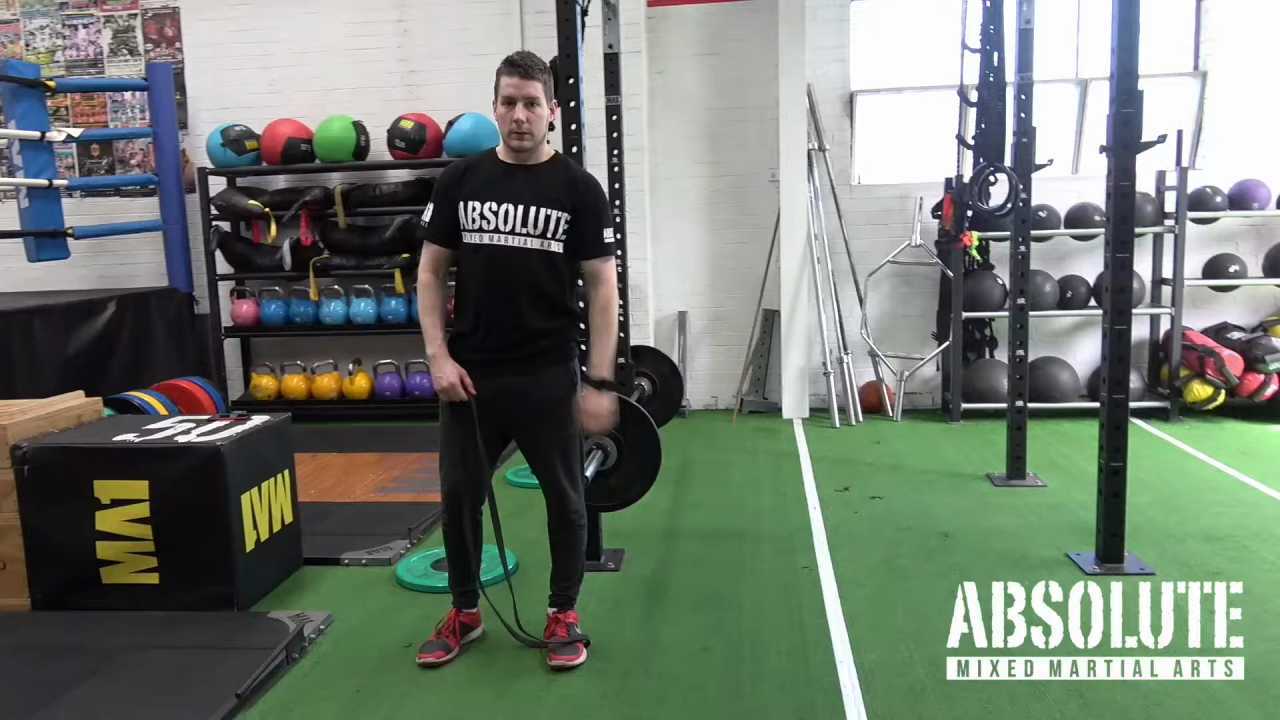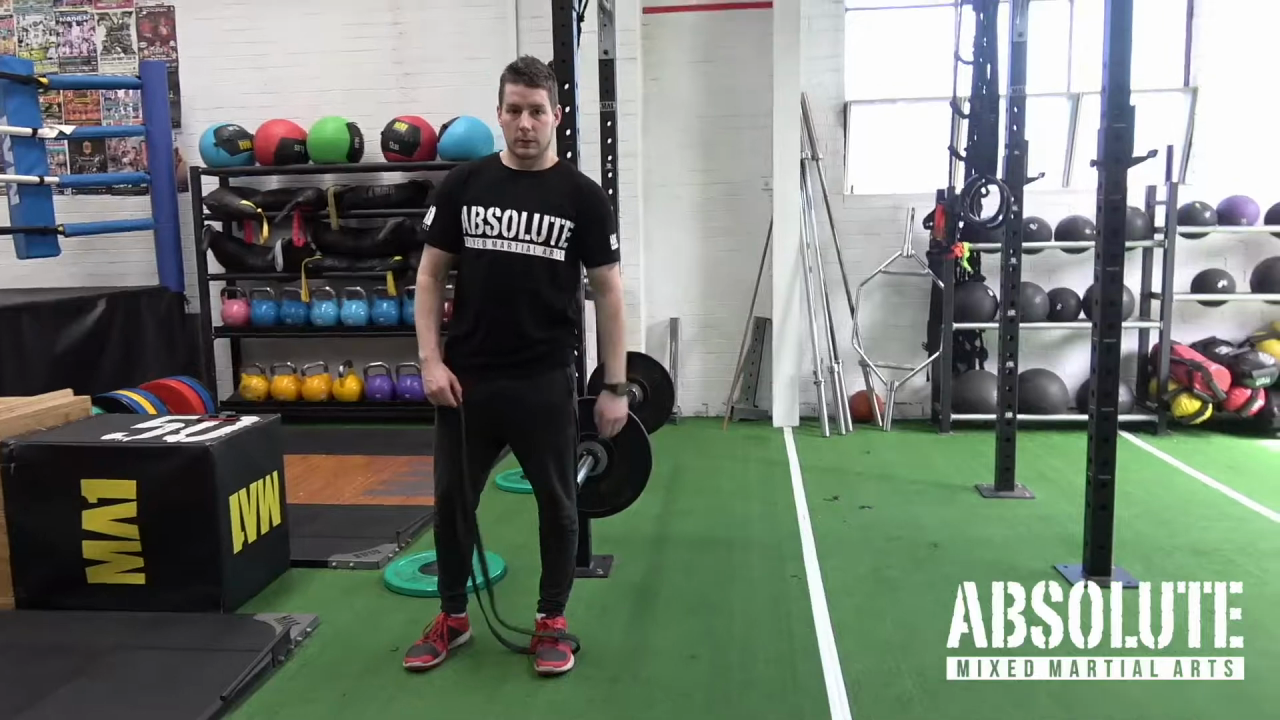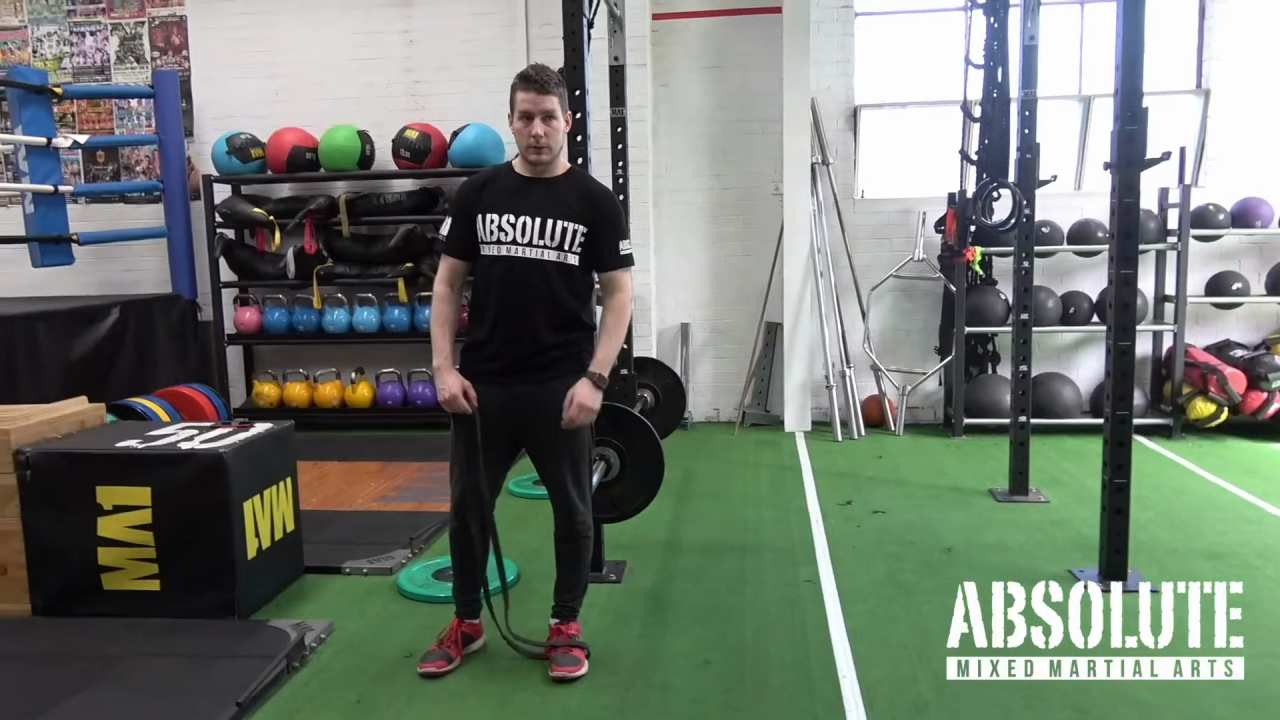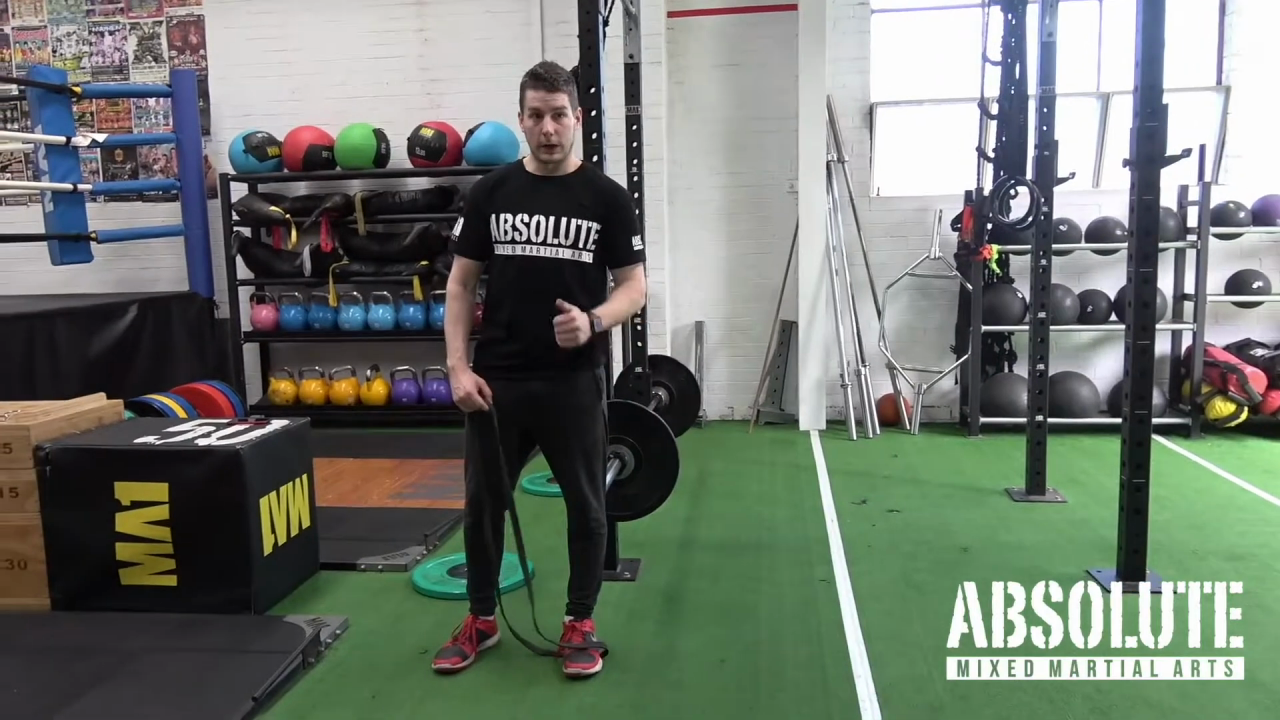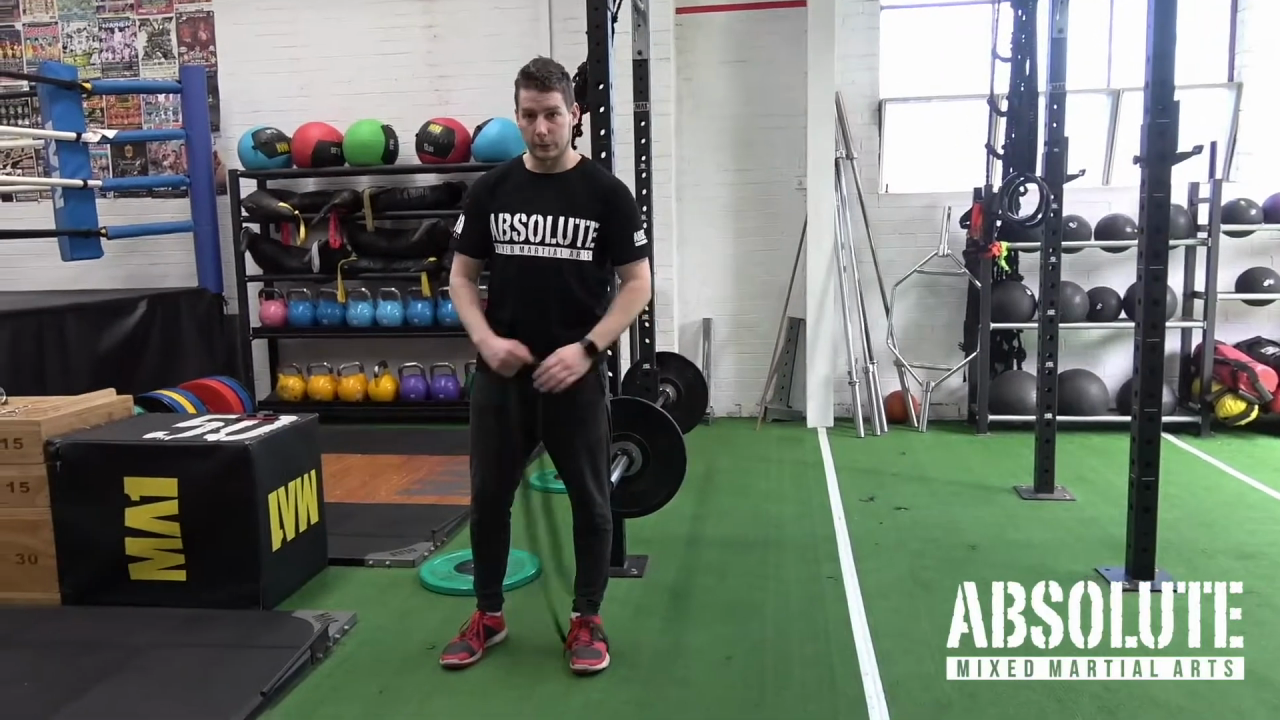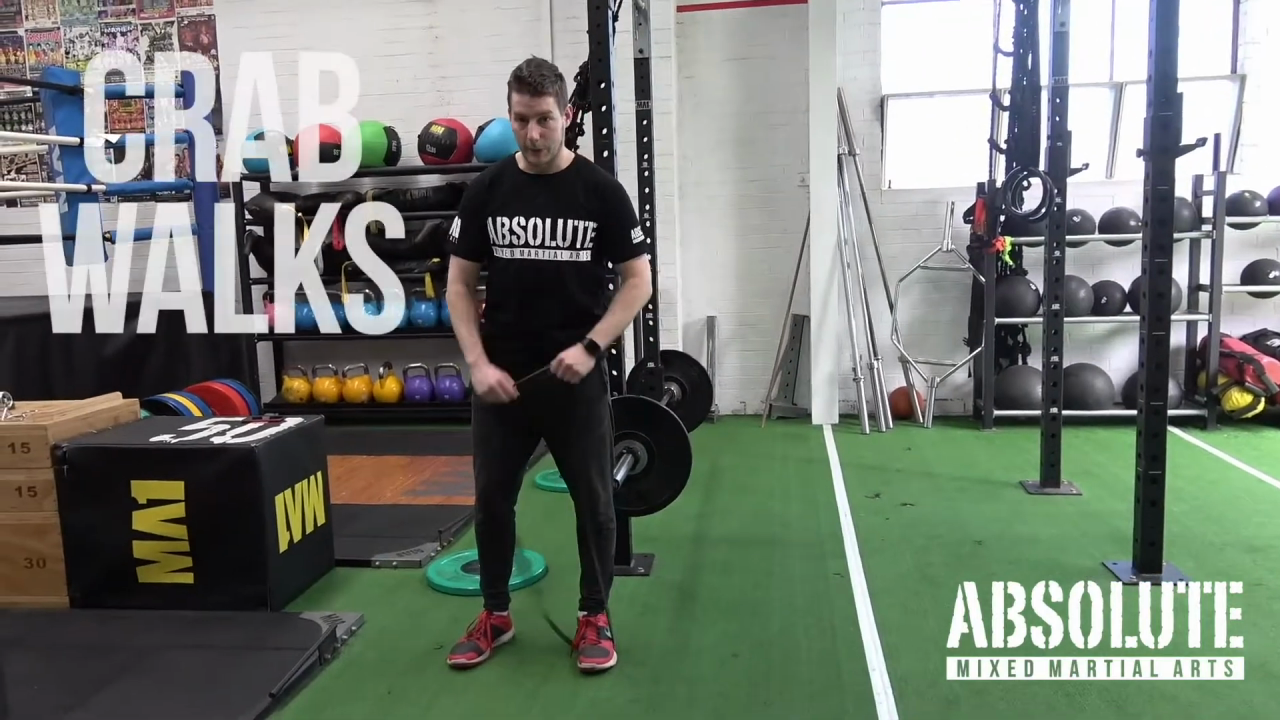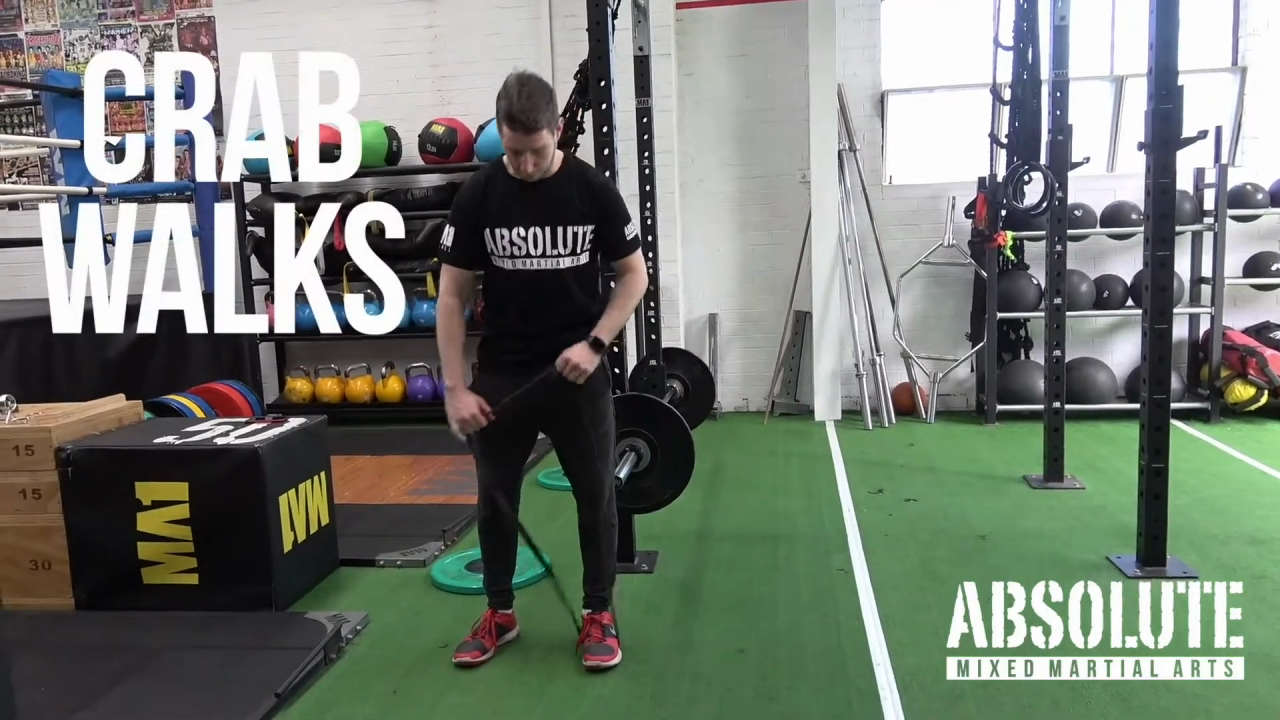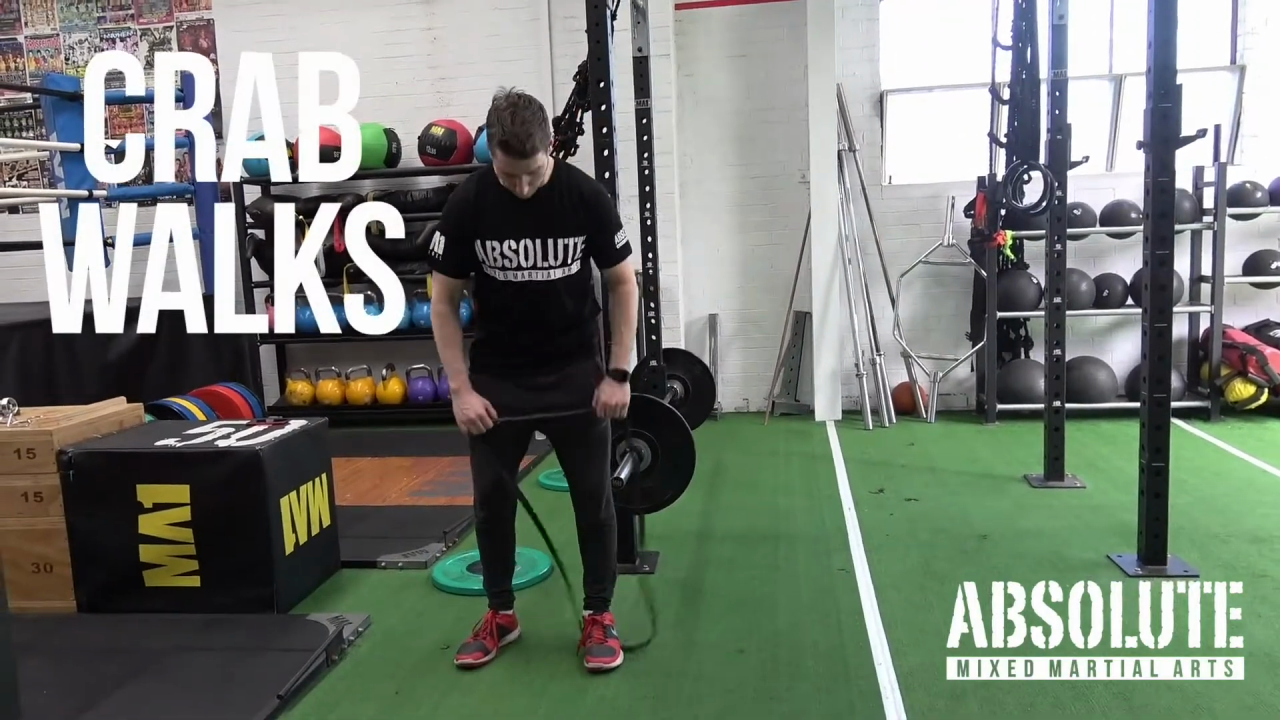
dt=0.4s
person 1, frame 1
left shoulder: (578, 188)
right shoulder: (459, 180)
left elbow: (602, 286)
right elbow: (431, 272)
left wrist: (601, 380)
right wrist: (438, 355)
left hip: (548, 376)
right hip: (471, 374)
left knee: (564, 498)
right knee: (459, 495)
left ankle: (562, 615)
right ankle: (464, 613)
person 1, frame 2
left shoulder: (582, 196)
right shoulder: (462, 184)
left elbow: (608, 289)
right elbow: (430, 274)
left wrist: (615, 384)
right wrist: (430, 359)
left hip: (545, 383)
right hip: (467, 378)
left knee: (556, 503)
right knee: (452, 499)
left ankle: (551, 619)
right ankle: (451, 618)
person 1, frame 3
left shoulder: (595, 201)
right shoulder: (477, 193)
left elbow: (618, 293)
right elbow: (448, 284)
left wrist: (594, 378)
right wrist: (444, 367)
left hip: (560, 387)
right hip: (483, 384)
left knee: (572, 509)
right knee: (468, 505)
left ankle: (565, 625)
right ankle: (466, 623)
person 1, frame 4
left shoulder: (607, 197)
right shoulder: (490, 192)
left elbow: (634, 284)
right elbow: (461, 284)
left wrist: (594, 322)
right wrist: (458, 365)
left hip: (573, 382)
right hip: (496, 381)
left knee: (585, 506)
right knee: (483, 502)
left ankle: (579, 622)
right ankle: (481, 620)
person 1, frame 5
left shoulder: (605, 193)
right shoulder: (490, 190)
left elbow: (637, 283)
right elbow: (462, 276)
left wrist: (587, 349)
right wrist: (485, 339)
left hip: (575, 379)
right hip: (500, 377)
left knee: (589, 502)
right knee: (488, 499)
left ankle: (586, 618)
right ankle: (487, 616)
person 1, frame 6
left shoulder: (601, 191)
right shoulder: (486, 191)
left elbow: (637, 280)
right elbow: (459, 283)
left wrist: (590, 347)
right wrist: (477, 361)
left hip: (577, 377)
right hip: (503, 378)
left knee: (593, 501)
right knee: (492, 499)
left ankle: (593, 617)
right ankle: (495, 615)
person 1, frame 7
left shoulder: (594, 190)
right shoulder: (477, 197)
left elbow: (633, 275)
right elbow: (452, 294)
left wrist: (595, 343)
right wrist: (455, 385)
left hip: (578, 374)
right hip: (501, 377)
left knee: (595, 497)
right knee: (495, 498)
left ankle: (598, 615)
right ankle: (499, 614)
person 1, frame 8
left shoulder: (587, 196)
right shoulder: (467, 204)
left elbow: (623, 283)
right elbow: (444, 299)
left wrist: (617, 373)
right wrist: (460, 388)
left hip: (575, 374)
right hip: (497, 379)
left knee: (592, 498)
right knee: (492, 499)
left ankle: (598, 616)
right ankle: (500, 614)
